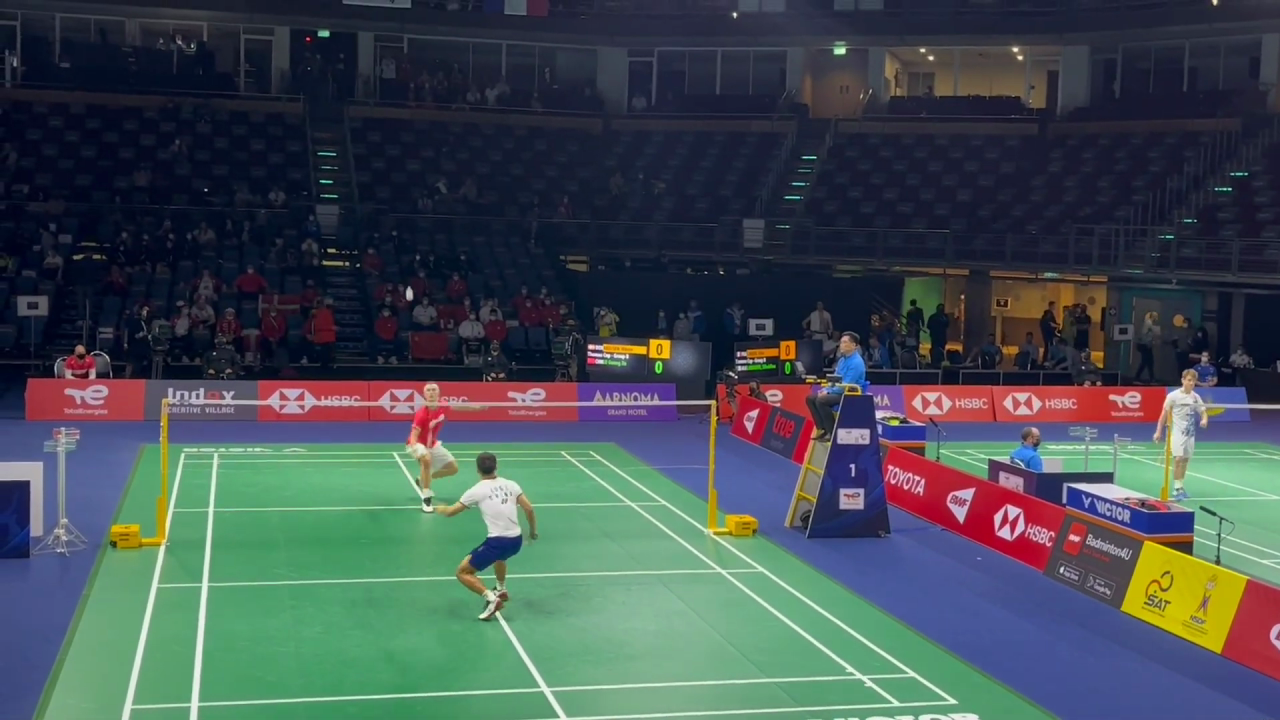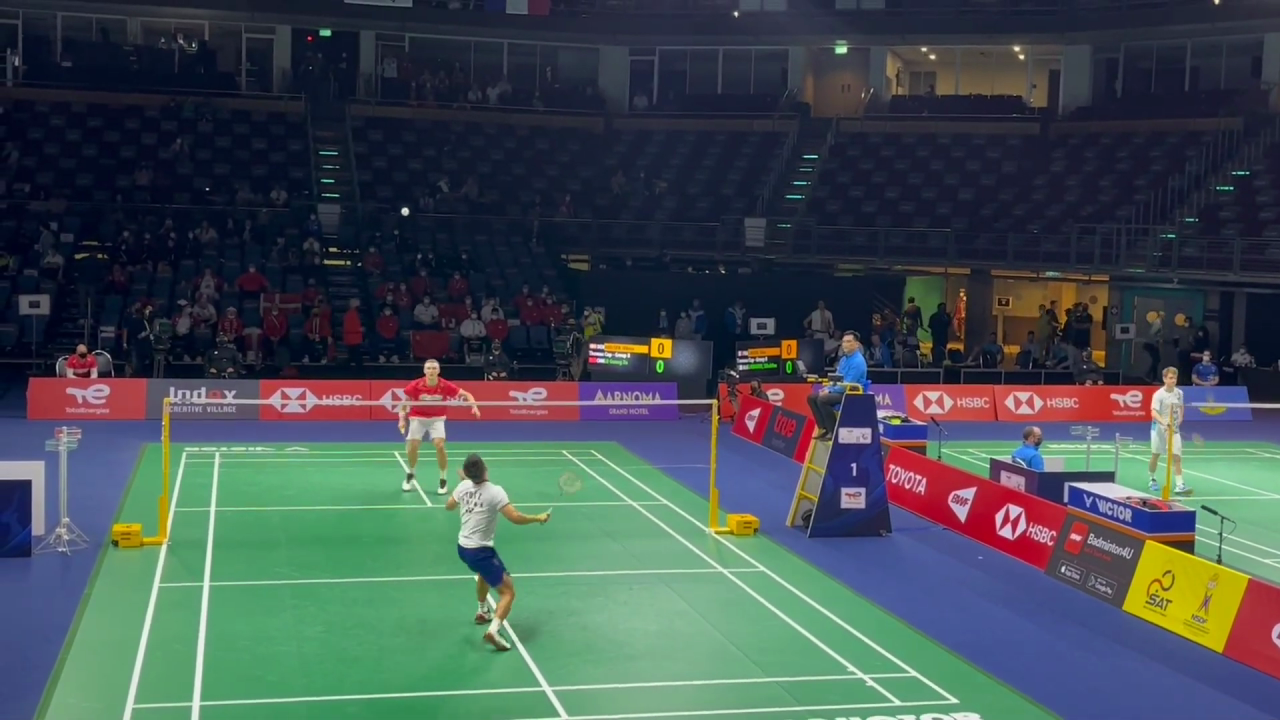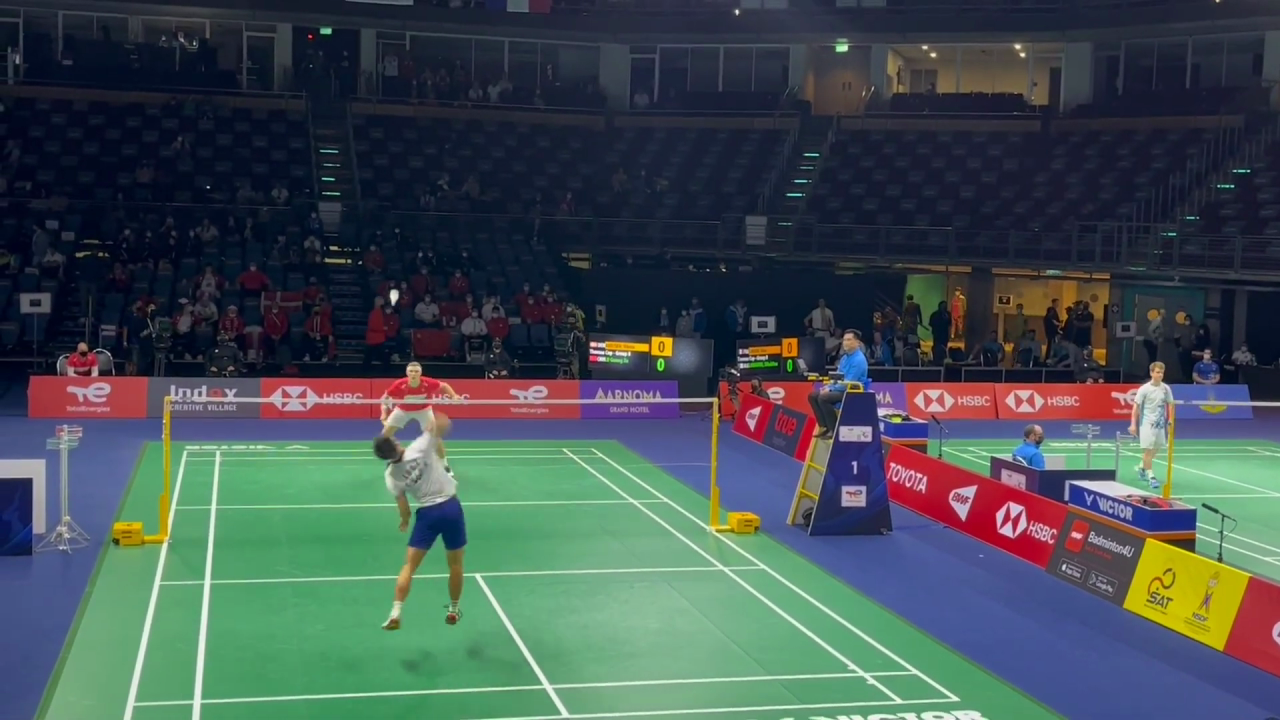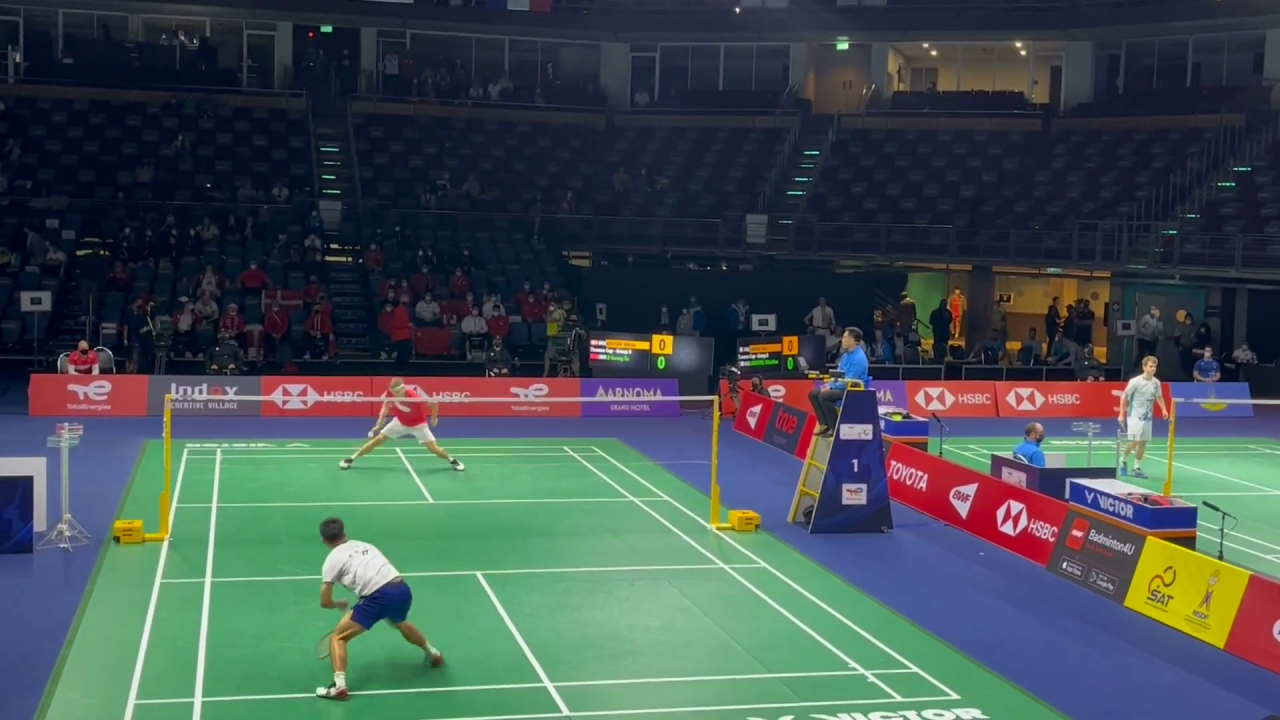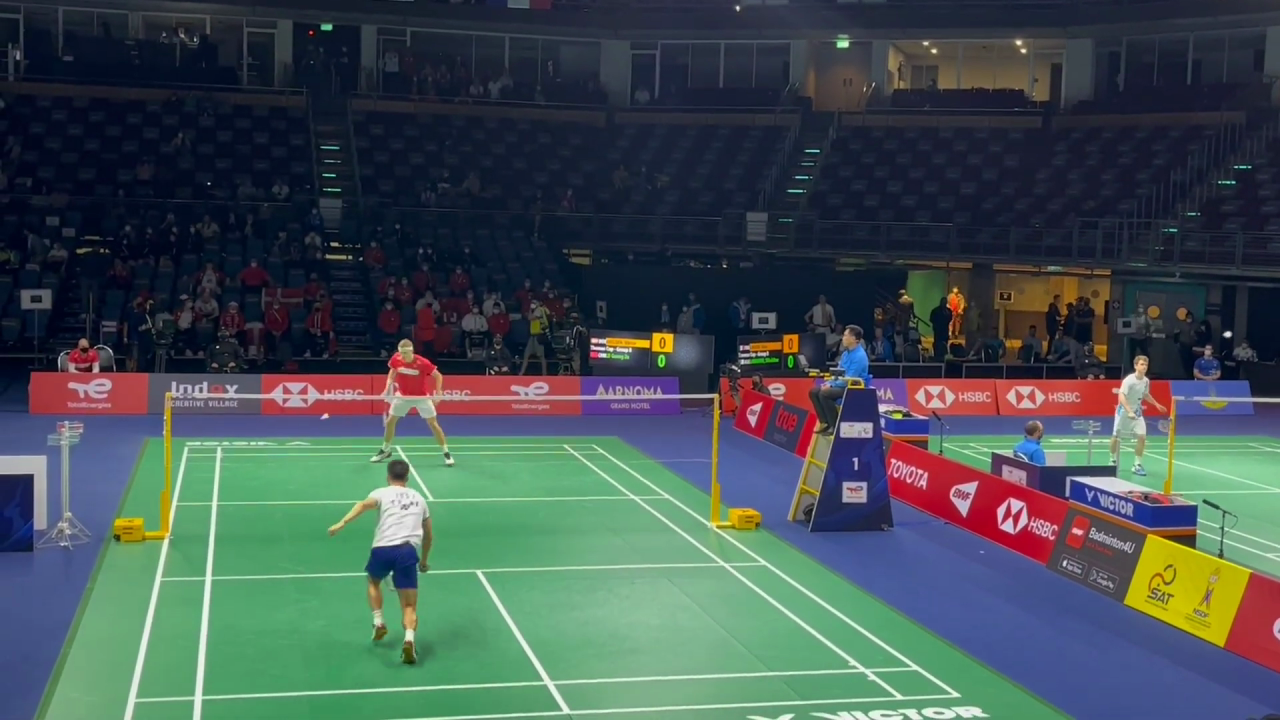
dt=0.4s
person 1, frame 1
left shoulder: (476, 490)
right shoulder: (511, 484)
left elbow: (451, 512)
right elbow: (529, 509)
left wrist: (441, 510)
right wrist: (533, 530)
left hip: (498, 541)
right hip: (516, 541)
left knee: (462, 572)
right knee: (498, 558)
left ankle: (492, 600)
right ankle: (501, 591)
person 1, frame 2
left shoulder: (463, 486)
right shoulder: (494, 492)
left elbow: (449, 506)
right elbow: (515, 518)
right wrist: (538, 519)
left hip: (463, 548)
right hip: (480, 551)
left knee: (485, 573)
right knee: (507, 591)
left ankle: (482, 611)
right ankle: (494, 631)
person 1, frame 3
left shoulder: (391, 476)
right shoulder: (419, 449)
left elbow: (404, 511)
right elbow: (439, 427)
left wrist: (404, 523)
left hip: (428, 514)
right hip: (451, 508)
left knee: (409, 566)
right knee: (455, 565)
left ankle: (396, 614)
right ankle: (453, 610)
person 1, frame 4
left shoulder: (331, 560)
right shoulder: (365, 547)
left elbow: (325, 601)
left wrist: (340, 605)
left hip: (377, 598)
right hip: (402, 590)
left knee: (338, 637)
right knee: (400, 624)
left ankle: (340, 686)
right ankle: (432, 653)
person 1, frame 5
left shoulder: (382, 493)
right shoulder: (420, 499)
left elbow: (364, 505)
right elbow: (429, 535)
left wrist: (341, 523)
right wrist: (424, 560)
left hip: (382, 550)
right hip: (407, 552)
left knee: (373, 584)
right knee: (409, 606)
left ankle: (379, 624)
right ankle: (409, 641)
